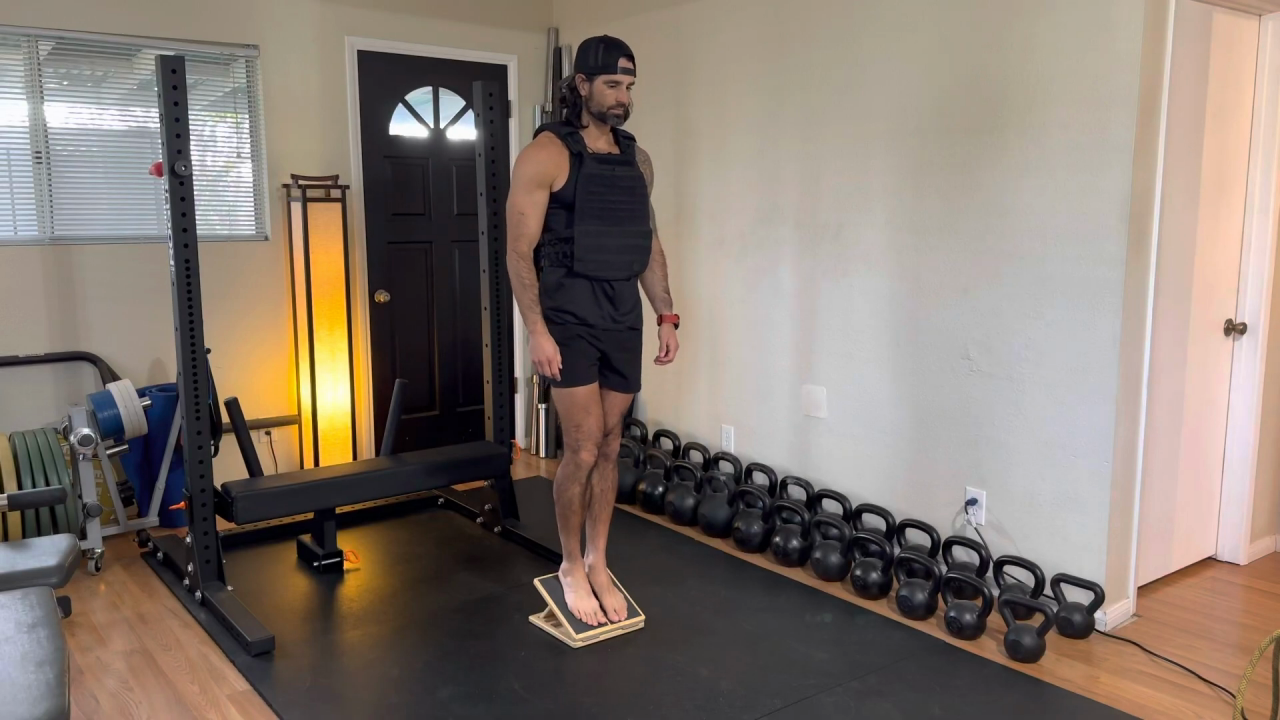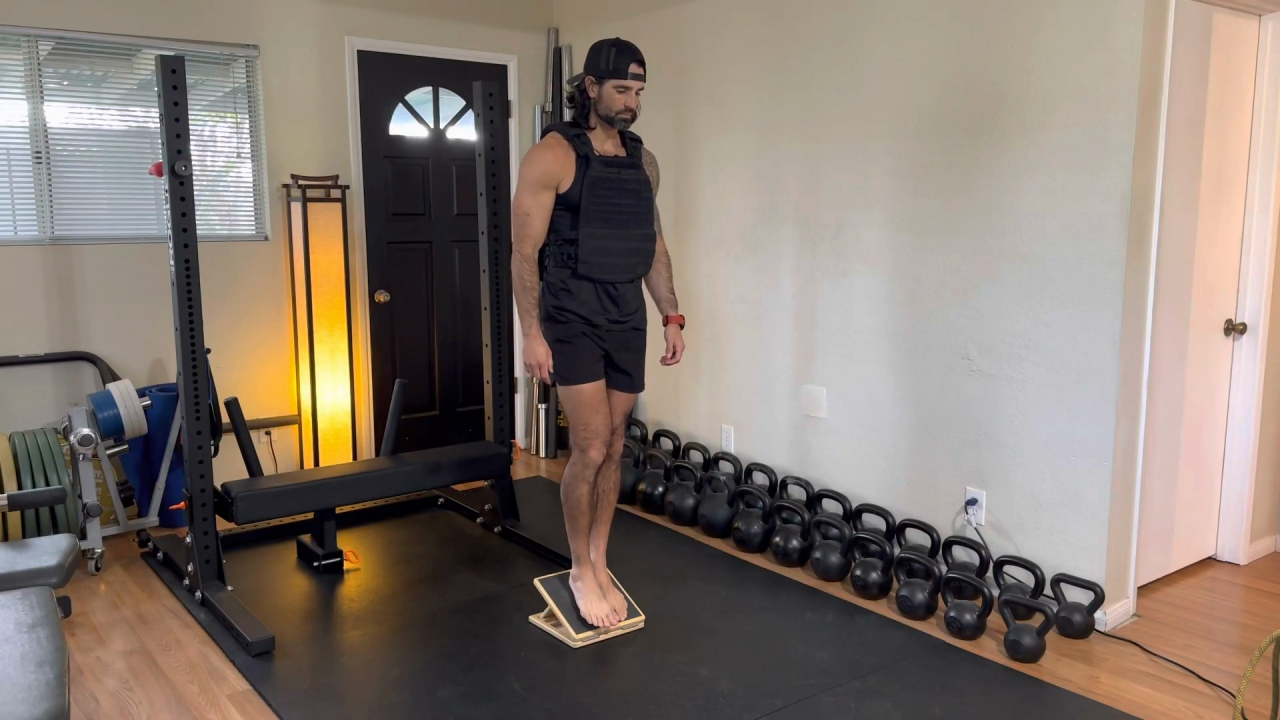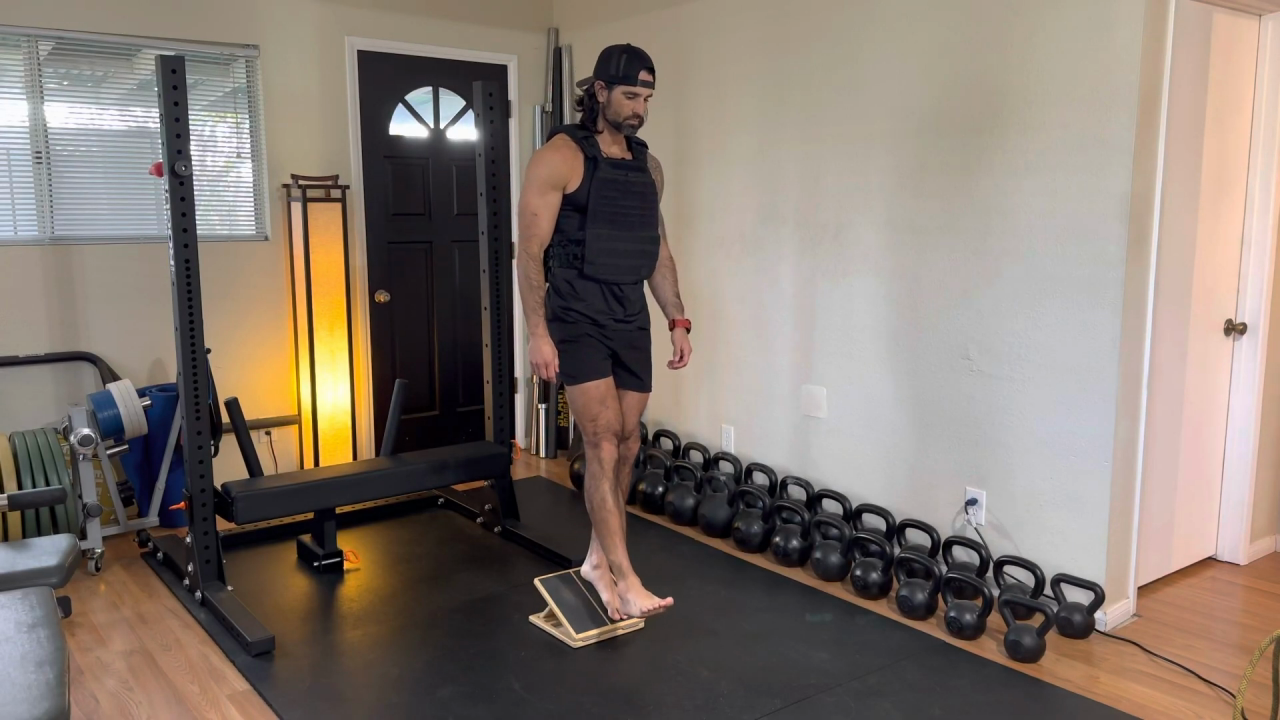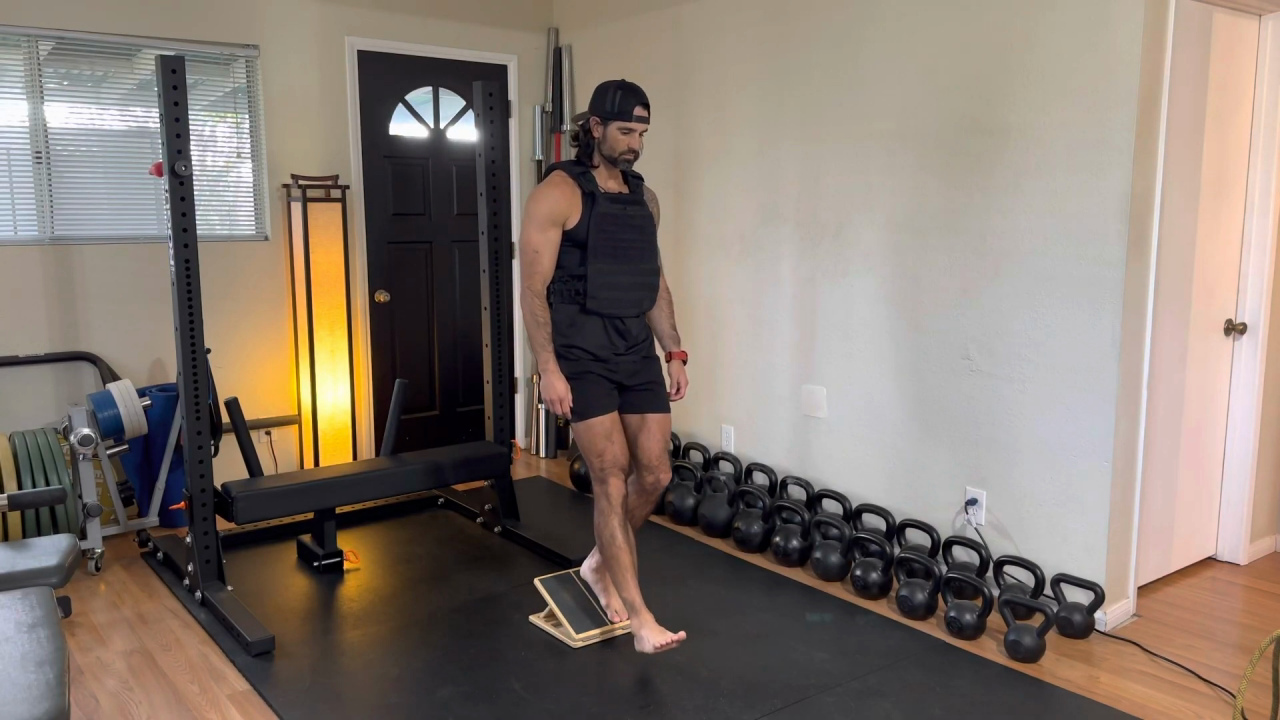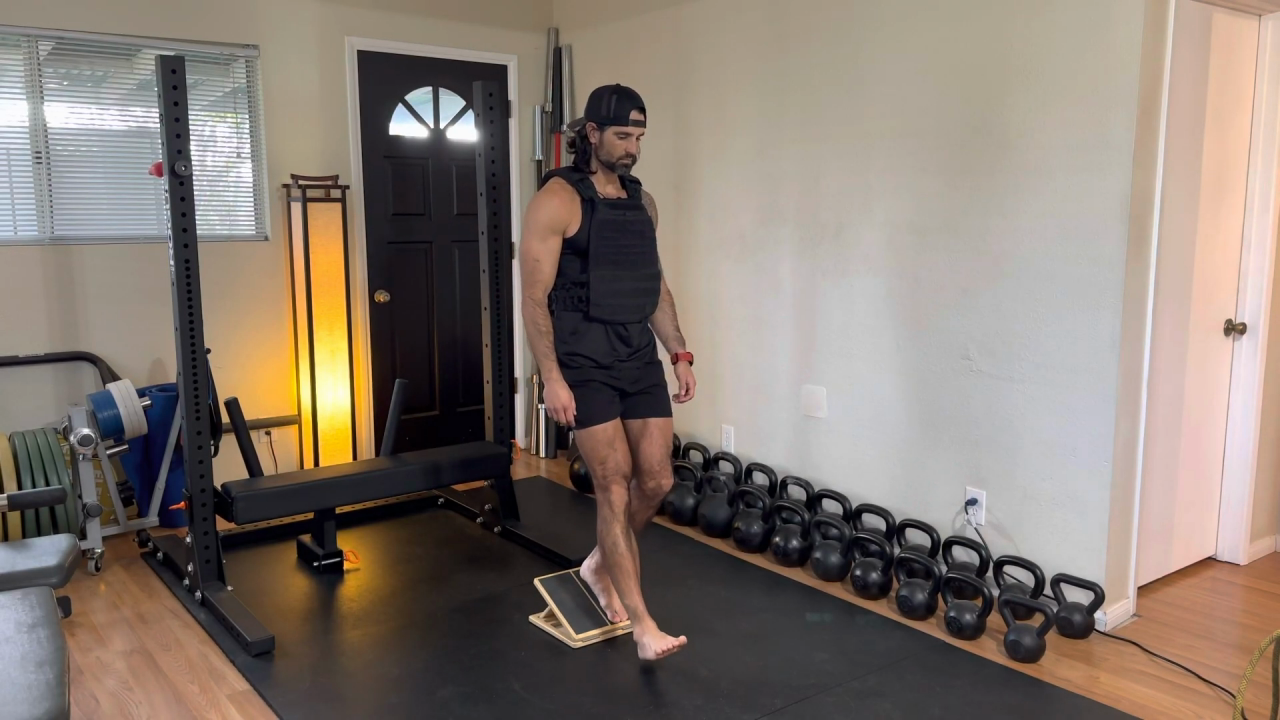
dt=1s
person 1, frame 1
left shoulder: (637, 159)
right shoulder: (547, 154)
left elbow: (649, 244)
right elbow: (520, 250)
left wrist: (666, 315)
right wrist: (536, 329)
left hip: (623, 321)
right hip: (570, 322)
left knee: (609, 448)
right knee: (583, 450)
left ankle: (598, 563)
right ankle: (571, 567)
person 1, frame 2
left shoulder: (643, 161)
right shoulder: (554, 155)
left elbow: (654, 245)
right elbow: (526, 251)
left wrist: (672, 316)
right wrist: (532, 333)
left hip: (627, 320)
right hip: (573, 320)
left knee: (613, 449)
right knee: (590, 448)
left ankle: (599, 565)
right ankle: (580, 570)
person 1, frame 3
left shoulder: (648, 165)
right shoulder: (560, 157)
left elbow: (659, 250)
right elbow: (530, 251)
left wrist: (678, 320)
right wrist: (538, 332)
left hip: (630, 320)
right hip: (578, 320)
left knee: (626, 448)
right knee: (604, 446)
left ankle: (598, 562)
right ankle: (626, 578)
person 1, frame 4
left shoulder: (645, 198)
right shoulder: (558, 193)
right elbow: (534, 289)
left wrist: (674, 352)
right wrist: (549, 369)
left hip: (636, 353)
right hip: (582, 357)
left knee: (654, 475)
right knee: (612, 481)
left ankle: (600, 564)
right ankle: (640, 618)
person 1, frame 5
left shoulder: (642, 202)
right shoulder: (556, 201)
right elbow: (534, 298)
left wrist: (680, 354)
right wrist: (552, 377)
left hip: (639, 358)
right hip: (583, 363)
left knee: (655, 482)
right knee: (616, 487)
left ankle: (601, 564)
right ankle: (643, 624)
